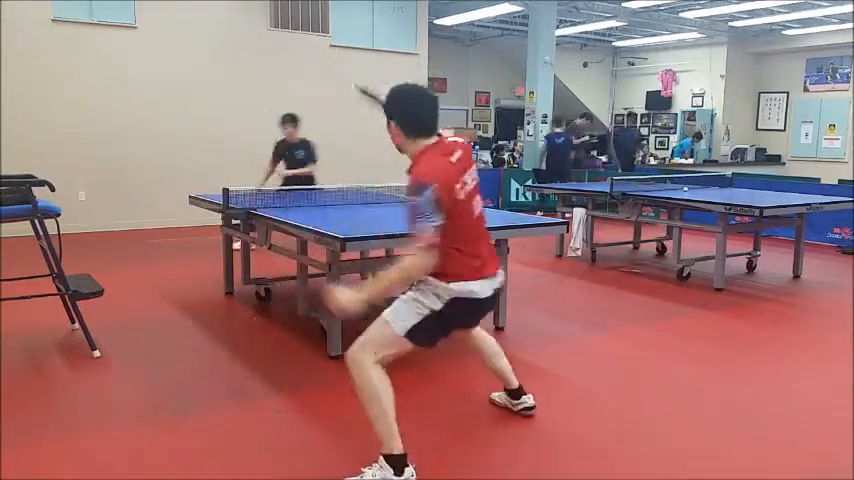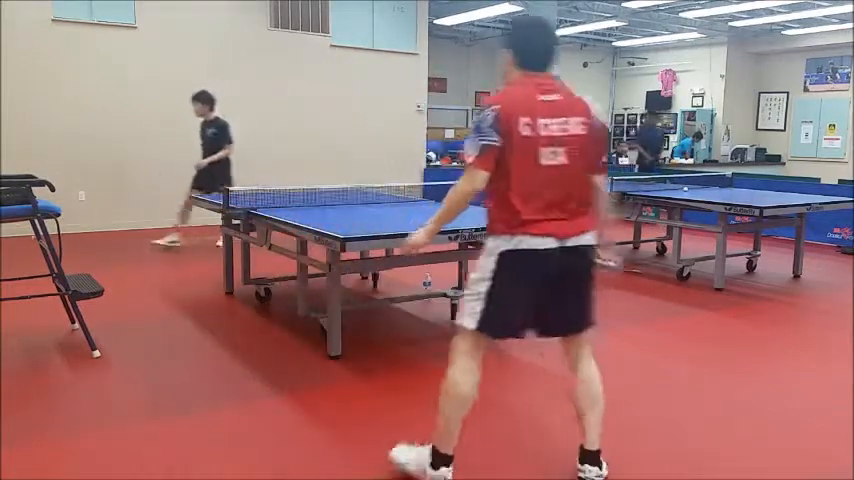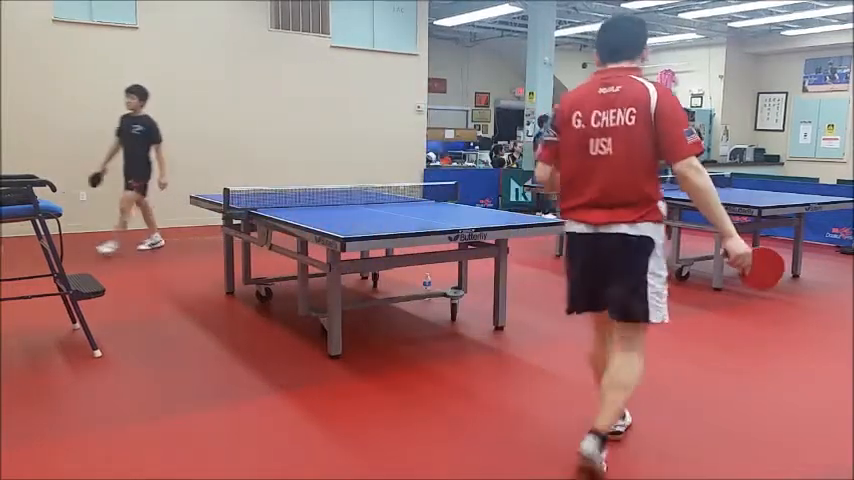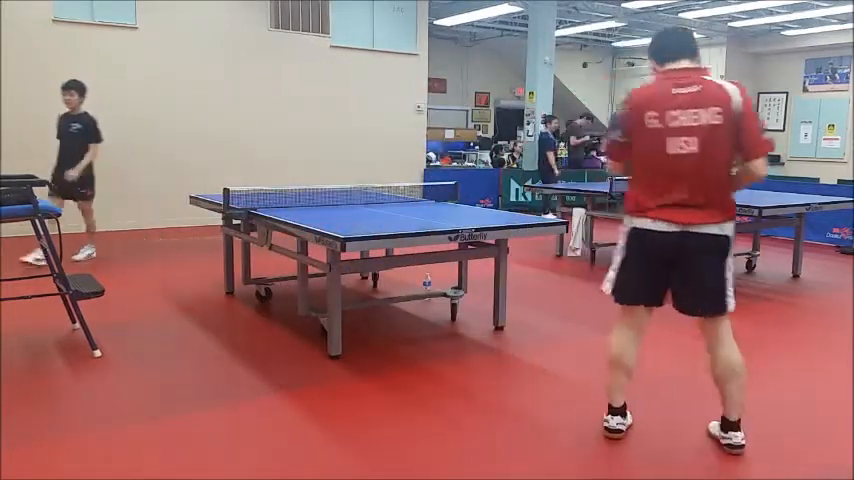
dt=0.5s
person 1, frame 1
left shoulder: (425, 178)
right shoulder: (459, 148)
left elbow: (423, 259)
left wrist: (361, 296)
left hip: (453, 287)
right hip: (487, 279)
left knee: (362, 357)
right knee: (468, 328)
right ankle: (517, 394)
person 1, frame 2
left shoulder: (500, 106)
right shoulder: (584, 109)
left elbow: (474, 183)
right elbow: (597, 188)
left wrist: (429, 229)
right wrist: (591, 235)
left hip: (517, 248)
right hip: (574, 247)
left knee: (467, 352)
right knee: (579, 353)
person 1, frame 3
left shoulder: (569, 102)
right shoulder: (656, 96)
left elbow: (544, 175)
right elbow: (689, 172)
right wrist: (729, 235)
left hip: (582, 233)
right hip: (636, 232)
left knee: (604, 332)
right knee: (630, 345)
left ankle: (611, 418)
right ankle: (597, 437)
person 1, frame 4
left shoulder: (636, 100)
right shoulder: (732, 96)
left elbow: (615, 166)
right elbow: (757, 169)
left hip: (648, 228)
right hip: (710, 231)
left knee: (629, 322)
right knee: (718, 332)
left ankle: (616, 412)
right ankle: (732, 426)
person 2, frame 1
left shoulder: (306, 145)
right shoulder: (280, 145)
left elbow: (311, 169)
right elbow: (273, 164)
left wrist: (291, 172)
right wrist: (262, 182)
left hip: (305, 184)
right hip: (288, 184)
person 2, frame 2
left shoulder: (222, 125)
right shoulder: (204, 125)
left elbow: (228, 150)
left wrist: (208, 160)
left hip: (220, 170)
right hip: (205, 170)
right knee: (188, 202)
right ankle: (175, 237)
person 2, frame 3
left shoulder: (149, 124)
right shoulder: (124, 120)
left elbow: (158, 150)
right elbow: (117, 144)
left wrist: (162, 175)
right wrist: (105, 163)
left hip: (141, 171)
right hip: (129, 170)
left knee: (124, 205)
right knee: (142, 205)
left ankle: (113, 243)
right ankle: (155, 237)
person 2, frame 4
left shoulder: (89, 121)
right shoulder: (62, 119)
left elbow: (93, 151)
left wrist: (78, 169)
left hip: (81, 175)
right hip: (60, 173)
left knee: (86, 213)
left ankle: (90, 247)
right ankle: (42, 253)
